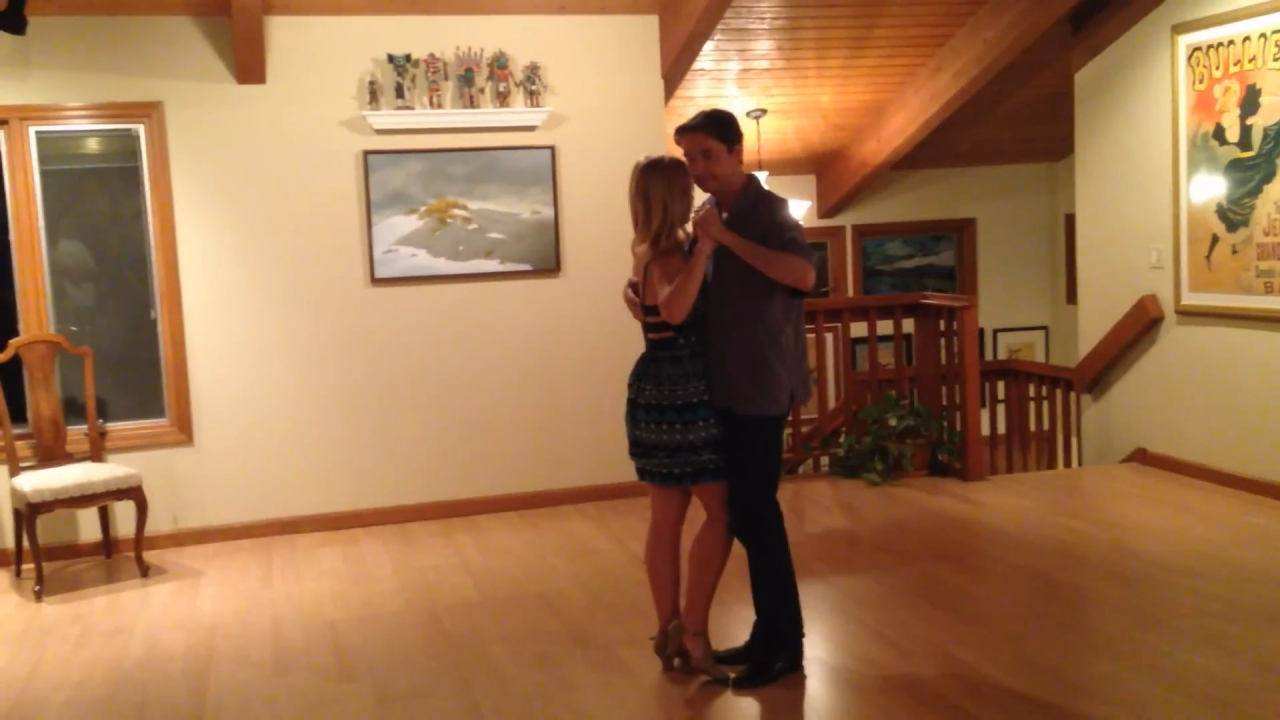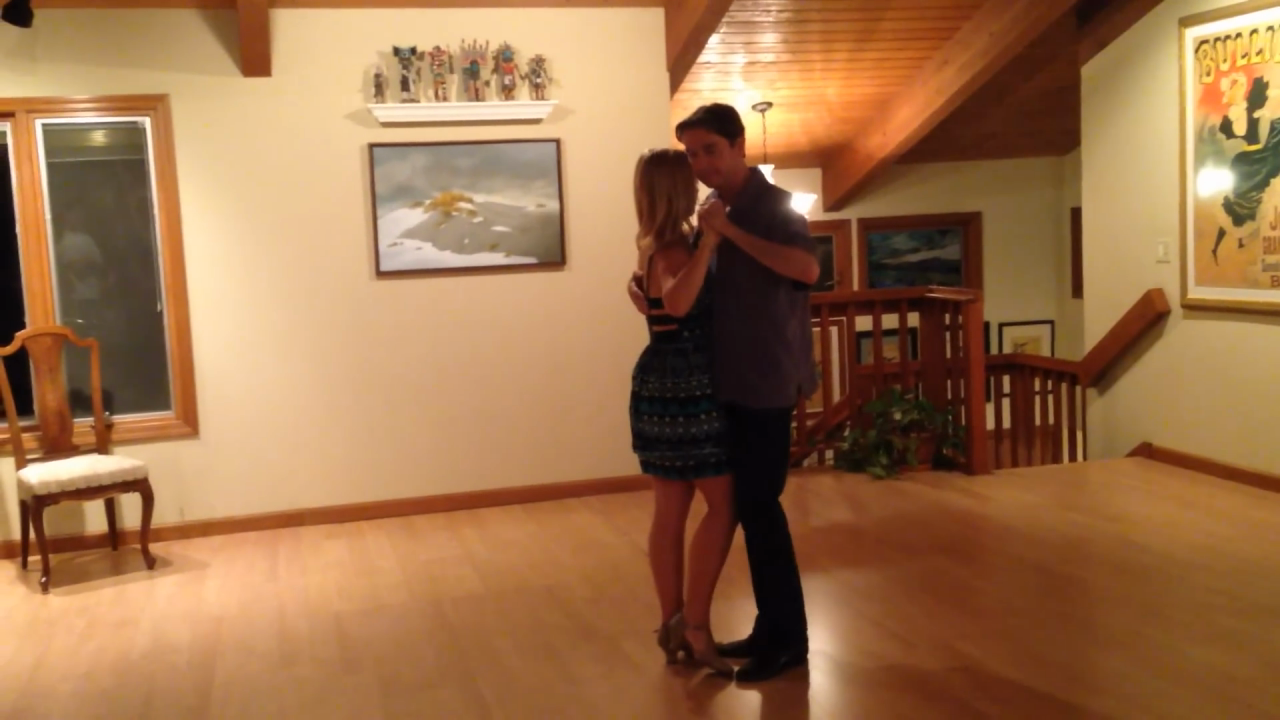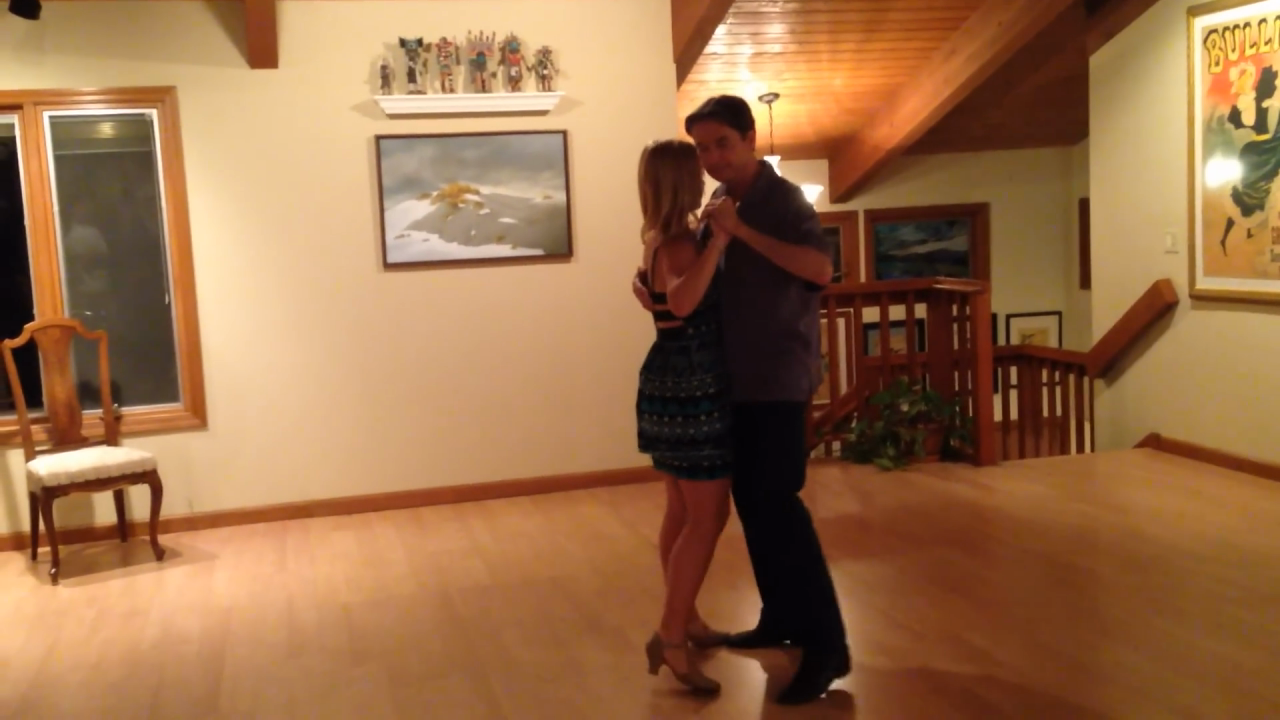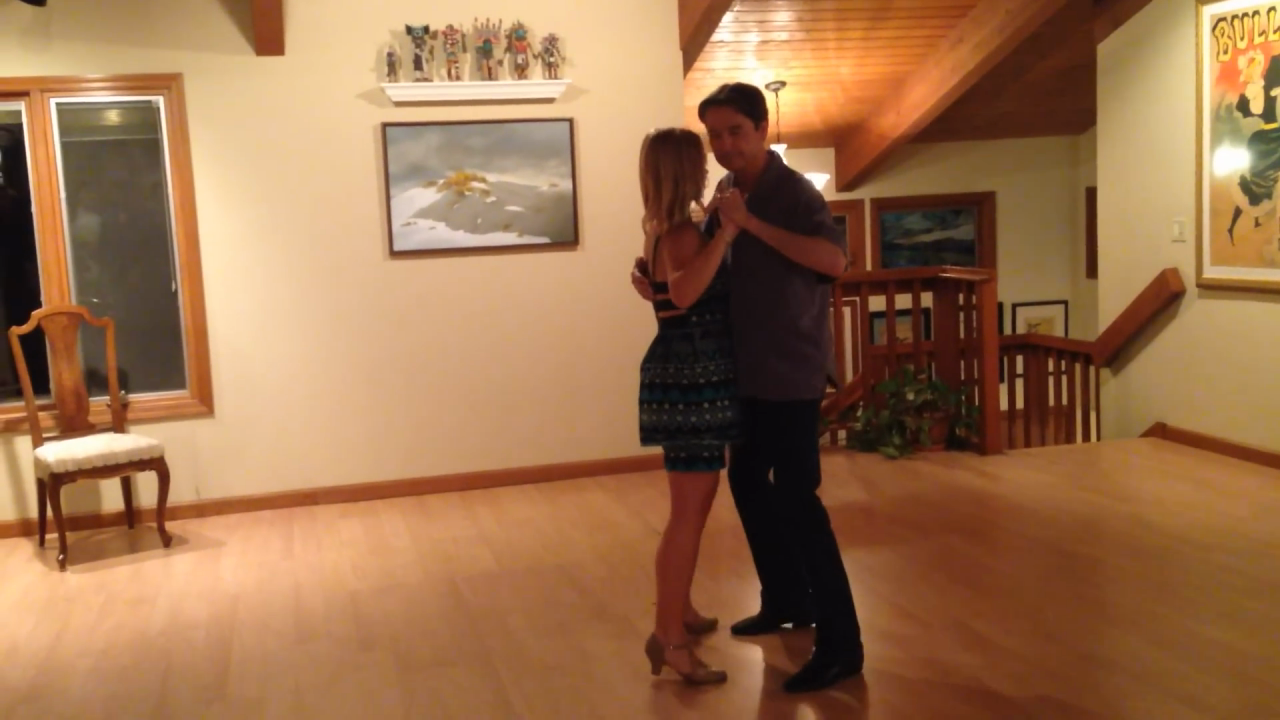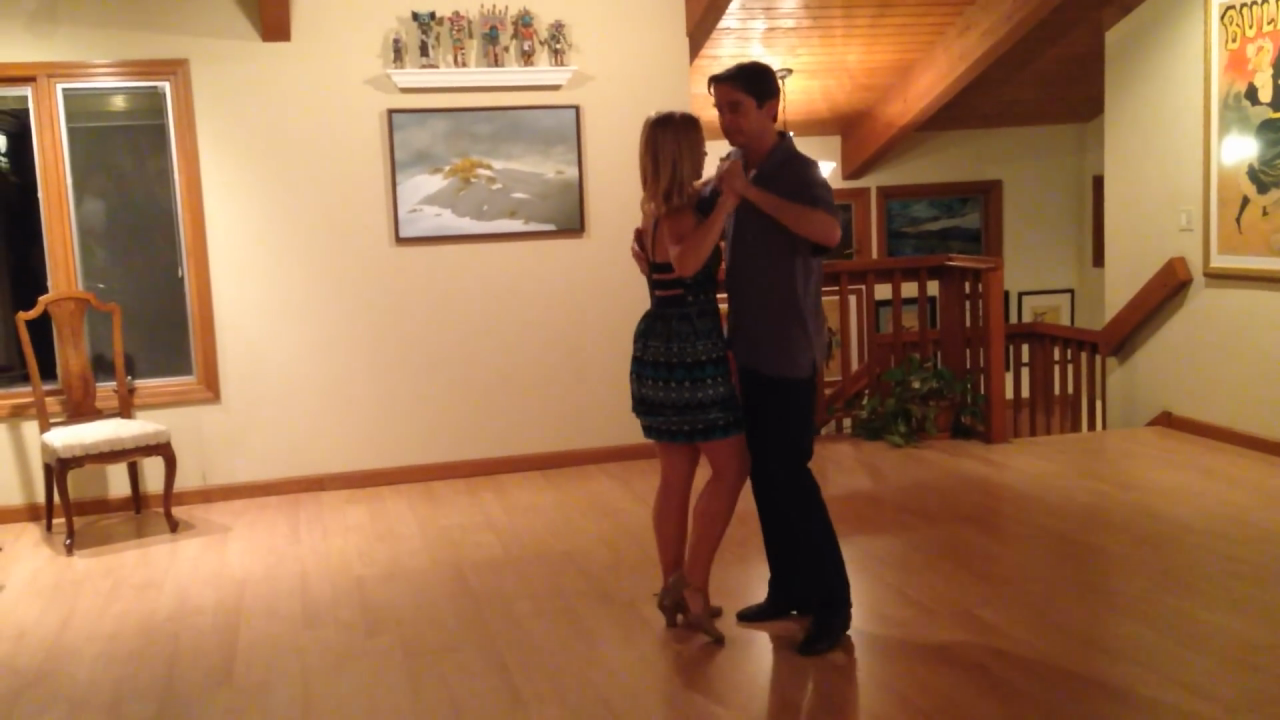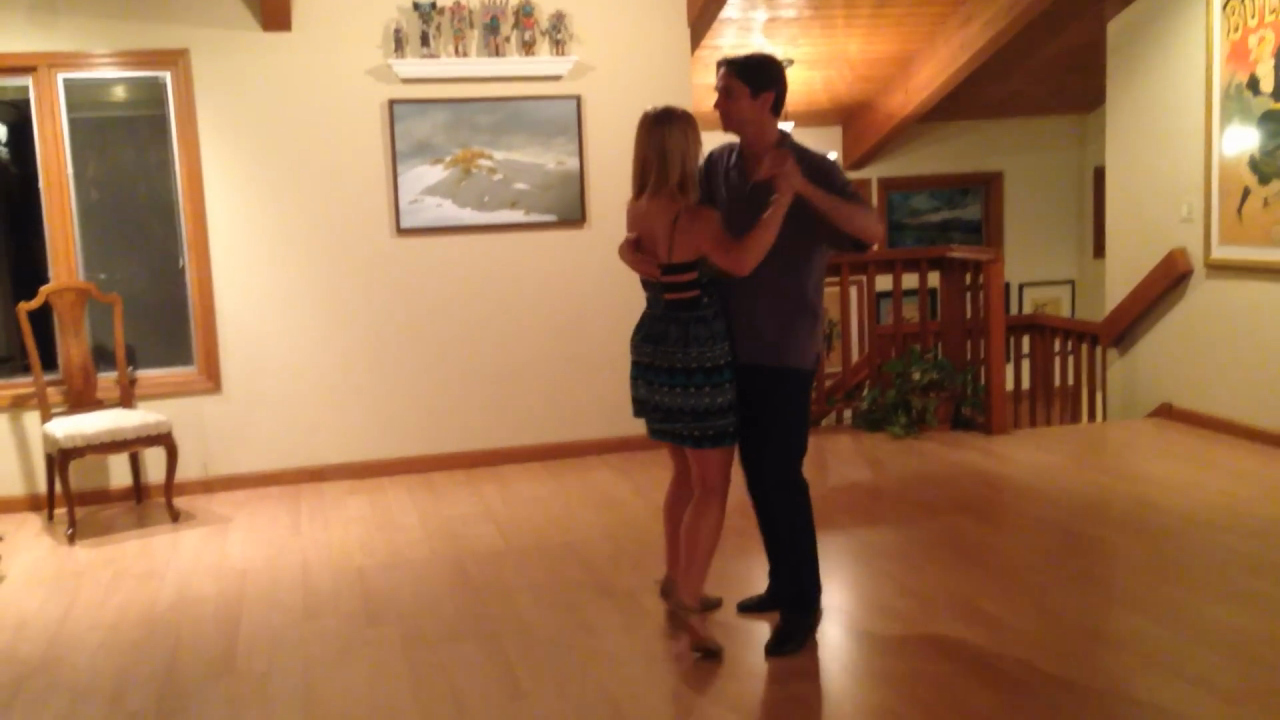
dt=0.5s
person 1, frame 1
left shoulder: (769, 210)
right shoulder: (707, 215)
left elbow: (803, 275)
left wrist: (725, 237)
right wrist: (635, 288)
left hip: (760, 386)
right hip: (726, 385)
left knee: (753, 512)
right knee: (743, 510)
left ankle: (784, 644)
right ankle: (769, 634)
person 1, frame 2
left shoulder: (773, 203)
right shoulder: (713, 209)
left elbow: (807, 268)
left wrist: (730, 231)
right wrist: (640, 283)
left hip: (767, 379)
right hip: (732, 380)
left knee: (758, 504)
right knee: (746, 504)
left ankle: (788, 637)
right ankle: (771, 628)
person 1, frame 3
left shoulder: (783, 199)
right shoulder: (720, 202)
left elbow: (820, 269)
left wrist: (740, 230)
right wrist: (648, 280)
left hip: (779, 376)
right hip: (739, 376)
left knee: (779, 501)
right knee: (750, 499)
left ankle: (826, 645)
right ankle: (783, 617)
person 1, frame 4
left shoulder: (794, 191)
right shoulder: (730, 190)
left elbow: (834, 260)
left wrist: (750, 223)
right wrist: (648, 268)
left hip: (791, 372)
right hip: (748, 370)
left knee: (796, 499)
right knee: (746, 481)
left ankle: (840, 642)
right ankle: (787, 600)
person 1, frame 5
left shoulder: (797, 171)
right shoulder: (735, 163)
left elbow: (830, 231)
left wrist: (751, 191)
left hip: (788, 351)
right hip: (750, 346)
left knee: (788, 472)
right knee: (761, 470)
left ankle: (832, 604)
right ankle: (791, 589)
person 1, frame 6
left shoulder: (814, 168)
right shoulder: (719, 164)
left elbow: (872, 231)
left wrist: (804, 189)
right wrist: (633, 247)
left hip: (786, 348)
right hip: (737, 344)
left knee: (781, 471)
right knee: (755, 468)
left ankle: (802, 604)
right ankle: (785, 583)
person 2, frame 1
left shoulder: (649, 253)
right shoulder: (670, 257)
right elbow: (674, 311)
right wrist: (703, 250)
left hip: (656, 393)
right hip: (682, 397)
left knee: (666, 518)
right knee: (721, 512)
left ankle: (670, 630)
right ankle: (692, 628)
person 2, frame 2
left shoulder: (653, 246)
right shoulder: (673, 250)
right elbow: (677, 304)
right wrist: (708, 243)
left hip: (660, 387)
right hip: (685, 390)
left knee: (670, 511)
right knee: (723, 505)
left ankle: (674, 624)
right ankle: (693, 622)
person 2, frame 3
left shoulder: (661, 240)
right shoulder: (679, 244)
right elbow: (682, 302)
right wrist: (719, 241)
left hip: (673, 384)
right hip: (690, 388)
left knee: (683, 510)
right knee: (708, 518)
left ankle: (685, 620)
right ankle: (670, 640)
person 2, frame 4
left shoulder: (663, 229)
right shoulder: (681, 234)
right elbow: (683, 294)
right wrist: (726, 233)
left hip: (679, 375)
right hip: (691, 379)
left knee: (692, 502)
right knee: (690, 511)
left ankle: (676, 610)
right ankle: (667, 639)
person 2, frame 5
left shoulder: (656, 208)
right shoulder: (680, 215)
right elbow: (686, 263)
right wrist: (724, 205)
left hip: (659, 350)
right hip: (689, 354)
left knee: (675, 477)
right knee: (731, 468)
left ankle: (675, 589)
right ankle: (691, 584)
person 2, frame 6
left shoulder: (636, 212)
right shoulder: (694, 217)
right elbow: (738, 262)
right wrist: (780, 201)
left hip: (654, 348)
right hip: (698, 353)
left knee: (686, 473)
right knee: (712, 485)
left ankle: (679, 583)
right ankle: (686, 599)
